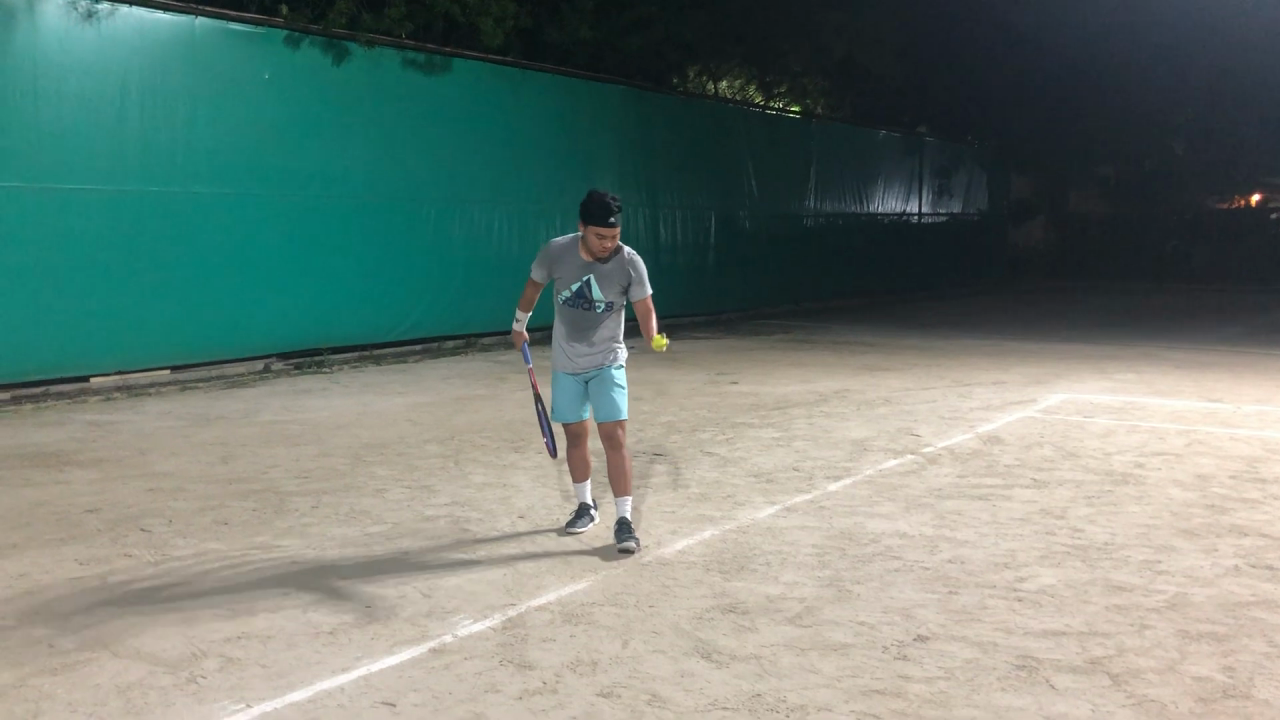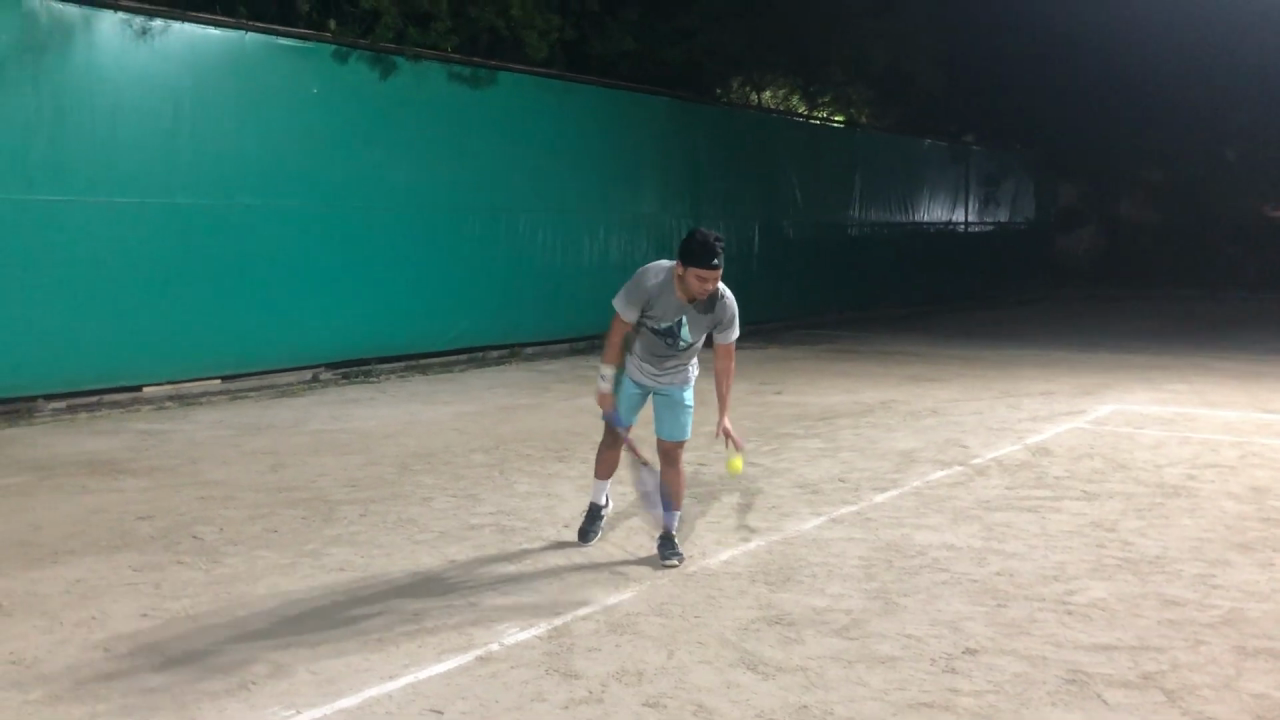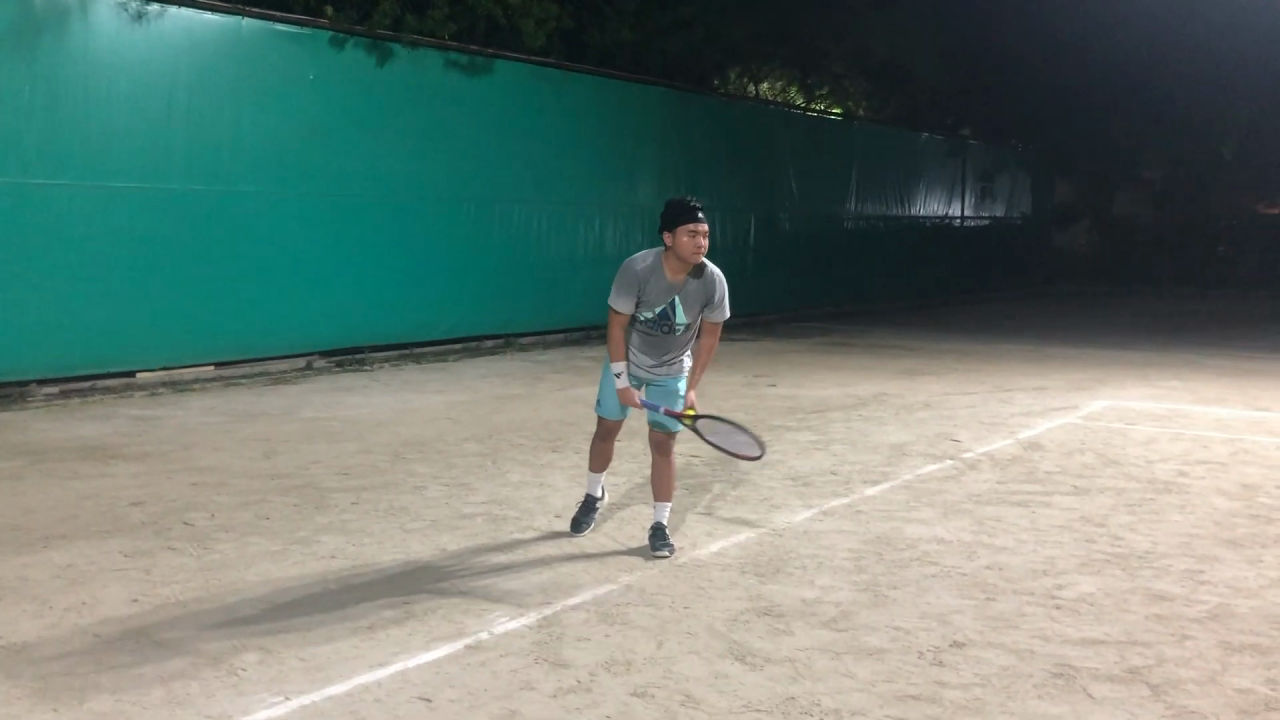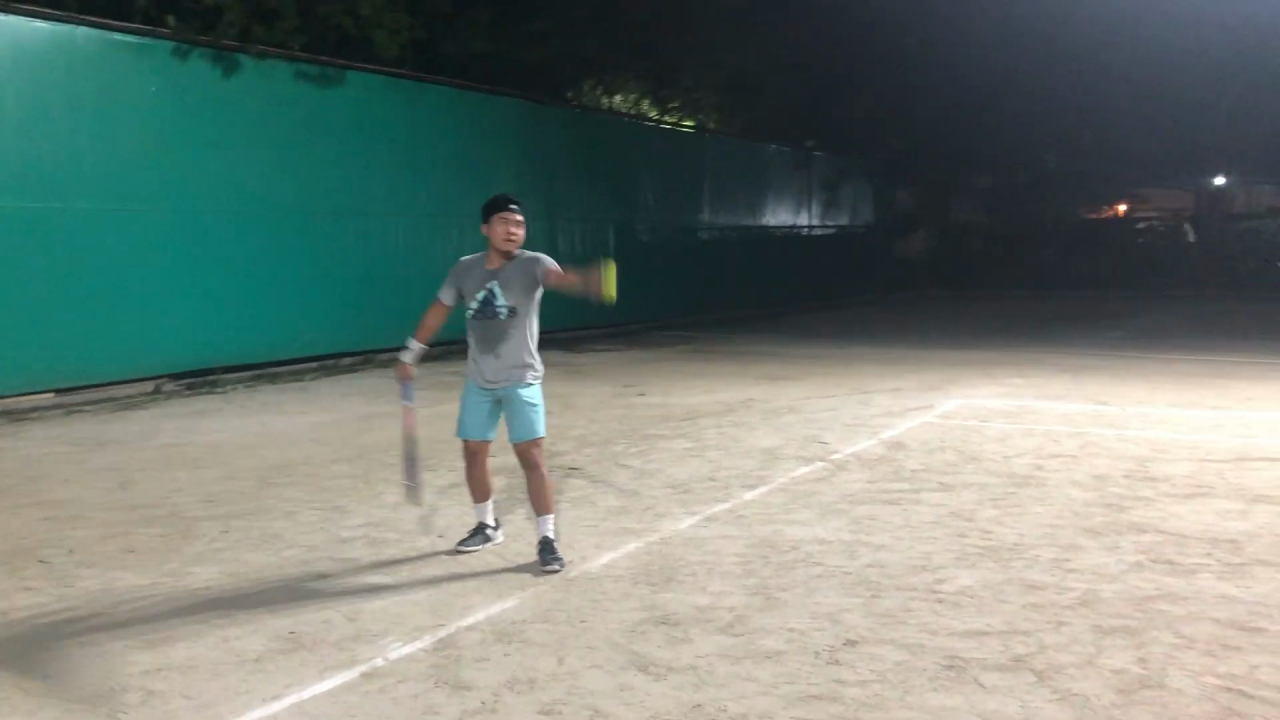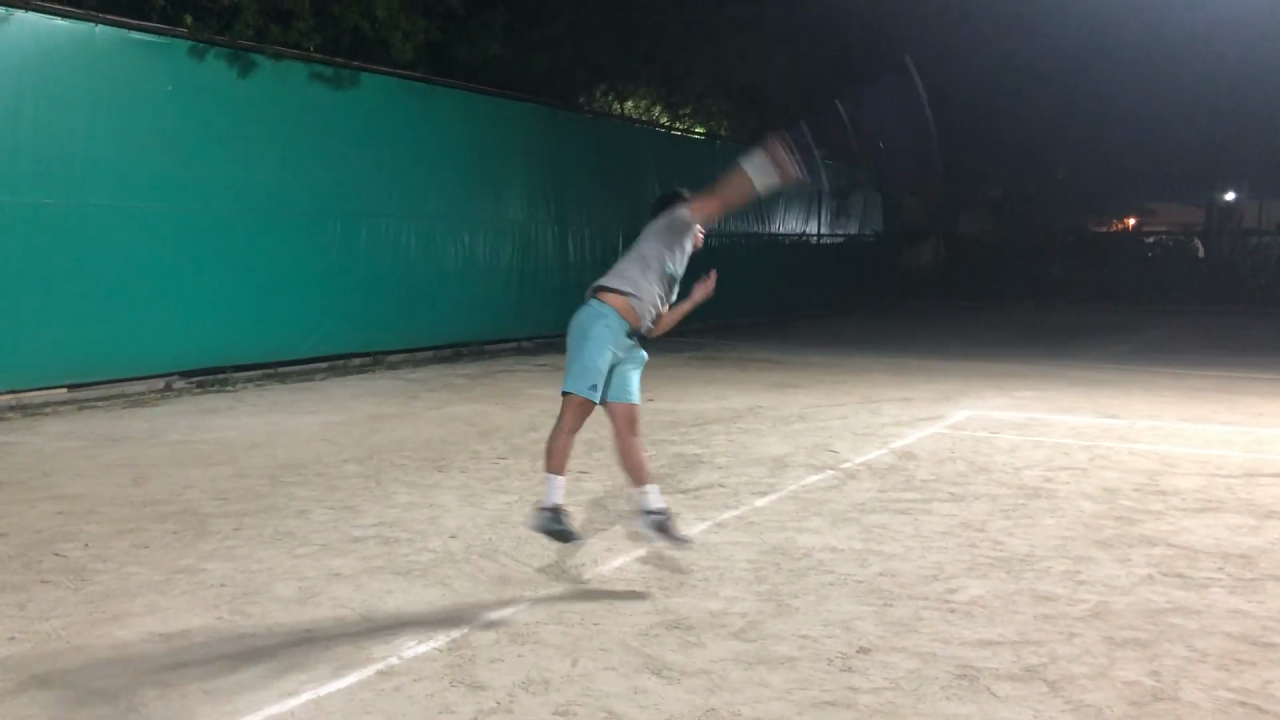
dt=1s
person 1, frame 1
left shoulder: (630, 263)
right shoulder: (555, 252)
left elbow: (645, 309)
right elbow: (533, 286)
left wrist: (652, 335)
right wrist: (519, 323)
left hip: (607, 363)
right hip: (566, 364)
left knee: (614, 437)
right knee: (575, 435)
left ankle: (624, 520)
right ankle: (586, 506)
person 1, frame 2
left shoulder: (724, 304)
right shoulder: (647, 281)
left elbow: (725, 359)
right elbow: (618, 333)
left wrist: (723, 415)
right wrist: (605, 382)
left hip: (678, 380)
right hip: (633, 370)
left knee: (672, 454)
right knee: (613, 437)
left ankle: (668, 534)
right ankle: (598, 504)
person 1, frame 3
left shoulder: (713, 281)
right shoulder: (636, 269)
left elbow: (709, 335)
right elbow: (616, 328)
left wrist: (693, 387)
right wrist: (622, 382)
left hip: (671, 371)
right hip: (626, 362)
left knee: (663, 444)
right knee: (606, 430)
left ankle: (660, 526)
right ankle: (594, 496)
person 1, frame 4
left shoulder: (532, 265)
right shoulder: (465, 269)
left elbow: (561, 278)
right elbow: (438, 310)
left wrist: (588, 281)
right wrist: (410, 353)
left hip: (521, 380)
right hip: (479, 381)
left knee: (531, 456)
right knee: (473, 453)
left ankle: (547, 540)
right ankle: (487, 526)
person 1, frame 5
left shoulder: (668, 281)
right shoulder: (671, 226)
left elbow: (655, 326)
right elbow: (711, 203)
left wrist: (694, 298)
right wrist: (757, 167)
left hip: (625, 339)
right hip: (601, 320)
left knee: (627, 424)
right knee: (574, 414)
left ankle: (652, 511)
right ankle: (550, 507)
